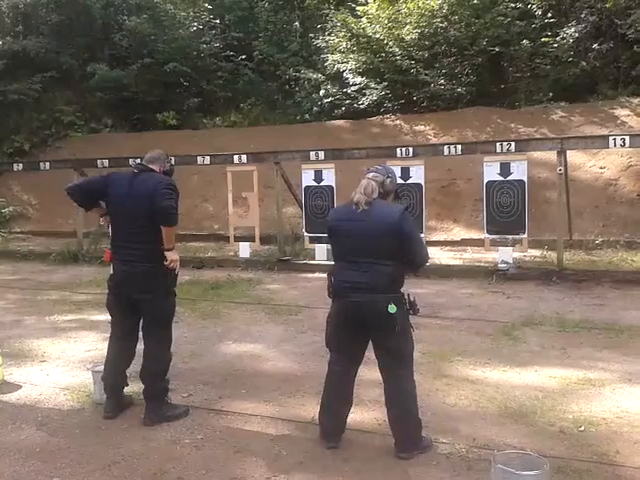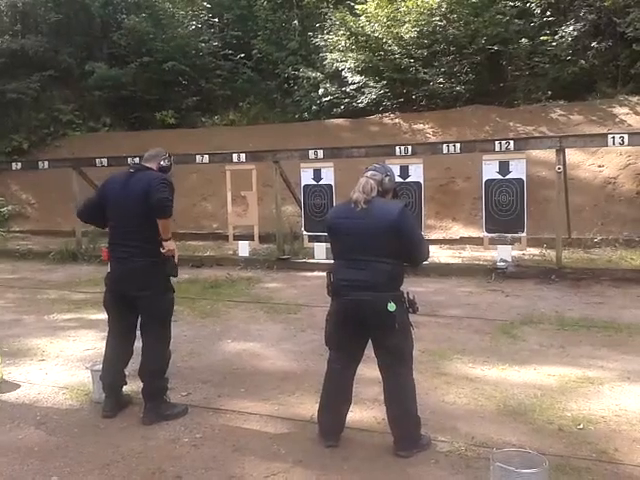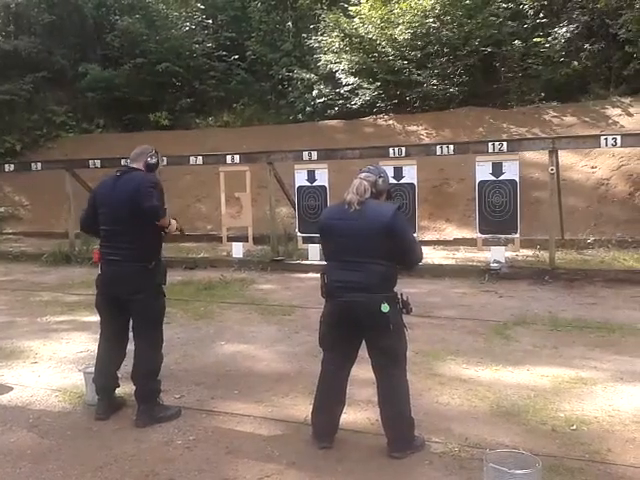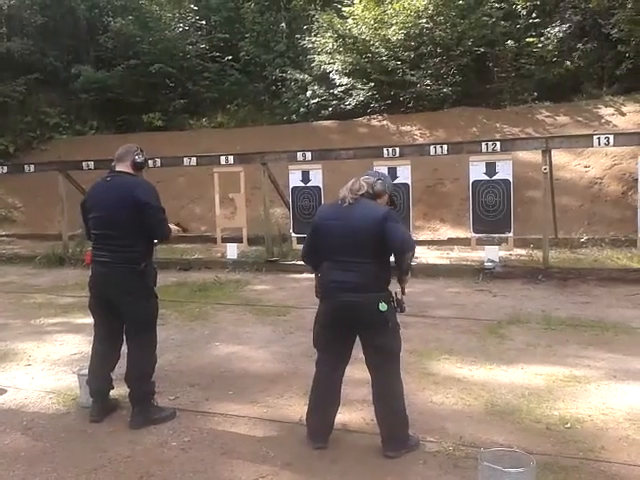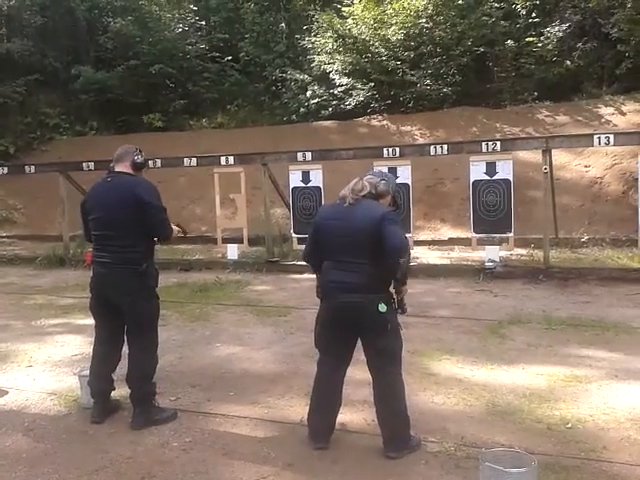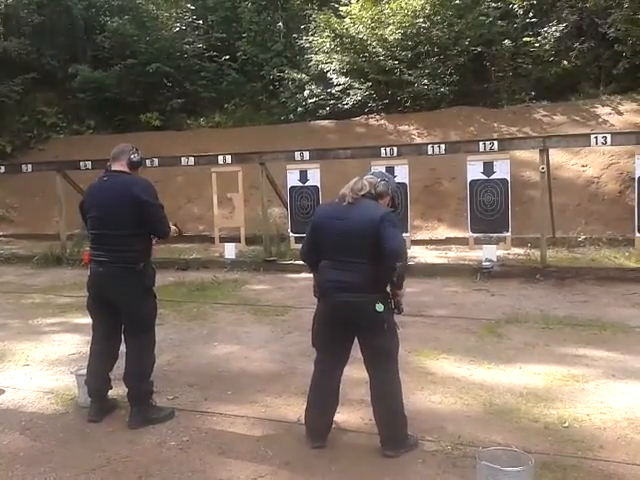
dt=0.4s
person 1, frame 1
left shoulder: (336, 216)
right shoulder: (397, 215)
right elbow: (418, 259)
left hip: (345, 302)
right hip: (385, 304)
left knee: (340, 367)
right knee: (398, 372)
left ankle: (330, 433)
right ankle: (408, 442)
person 1, frame 2
left shoulder: (336, 214)
right shoulder: (397, 212)
right elbow: (419, 254)
left hip: (345, 300)
right hip: (385, 302)
left knee: (339, 365)
right knee: (397, 370)
left ankle: (329, 431)
right ankle: (407, 439)
person 1, frame 3
left shoulder: (329, 215)
right shoulder: (389, 214)
right elbow: (413, 257)
left hip: (338, 302)
right hip: (378, 304)
left knee: (333, 367)
right knee: (391, 371)
left ankle: (323, 433)
right ankle: (401, 441)
person 1, frame 4
left shoulder: (324, 213)
right shoulder: (382, 214)
left elbow: (308, 255)
right elbow: (405, 245)
right wrist: (402, 273)
left hip: (333, 302)
right hip: (372, 303)
left knee: (328, 366)
right knee: (385, 371)
left ankle: (317, 433)
right ankle: (395, 440)
person 1, frame 5
left shoulder: (325, 214)
right shoulder: (382, 215)
left elbow: (310, 256)
right elbow: (398, 249)
right wrist: (398, 282)
left hip: (333, 302)
right hip: (373, 304)
left knee: (329, 367)
right knee: (387, 371)
left ankle: (319, 433)
right ankle: (397, 441)
person 1, frame 6
left shoulder: (323, 212)
right shoulder: (382, 215)
left elbow: (307, 254)
right elbow: (396, 253)
right wrist: (396, 286)
left hip: (331, 302)
right hip: (370, 303)
left knee: (326, 366)
right knee: (383, 370)
left ankle: (316, 433)
right ankle: (394, 440)
person 2, frame 1
left shoulder: (115, 180)
right shoulder: (163, 184)
left elbow: (75, 189)
right elbow: (167, 213)
left wrist: (104, 212)
right wrist: (170, 249)
left hip: (121, 272)
right hip: (153, 274)
left knee: (121, 335)
right knee: (157, 340)
left ankle: (113, 399)
right ankle: (156, 406)
person 2, frame 2
left shoulder: (113, 182)
right shoulder: (159, 181)
left elbow: (85, 213)
right elbow: (161, 205)
right wrist: (167, 238)
left hip: (118, 270)
right hip: (150, 271)
left knee: (118, 333)
right knee: (155, 338)
left ankle: (112, 398)
right ankle: (155, 404)
person 2, frame 3
left shoulder: (103, 186)
right shoulder: (147, 183)
left elbow: (87, 226)
right elbow: (153, 210)
right wrist: (167, 224)
left hip: (109, 272)
right hip: (141, 274)
left knee: (111, 335)
right knee: (148, 340)
left ankle: (105, 400)
right ankle: (148, 407)
person 2, frame 4
left shoulder: (93, 191)
right shoulder: (141, 188)
left elbow: (91, 233)
right elbow: (159, 232)
right wrist: (170, 230)
left hip: (100, 274)
right hip: (133, 276)
left knee: (104, 337)
right knee: (141, 341)
left ankle: (99, 402)
right ankle: (142, 408)
person 2, frame 5
left shoulder: (93, 192)
right shoulder: (142, 188)
left elbow: (89, 234)
right elbow: (162, 232)
right wrist: (172, 230)
left hip: (101, 275)
right hip: (134, 277)
left knee: (105, 338)
right knee: (142, 342)
left ankle: (100, 403)
right ankle: (144, 409)
person 2, frame 6
left shoulder: (91, 191)
right shoulder: (139, 186)
left elbow: (94, 229)
right elbow: (160, 229)
right wrist: (170, 230)
left hip: (99, 274)
right hip: (131, 275)
left knee: (102, 337)
right knee: (140, 341)
left ankle: (97, 402)
right ankle: (141, 408)
